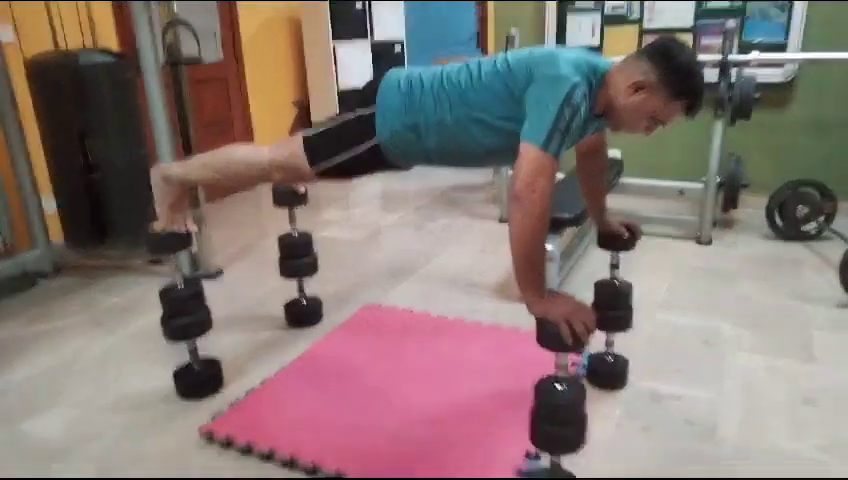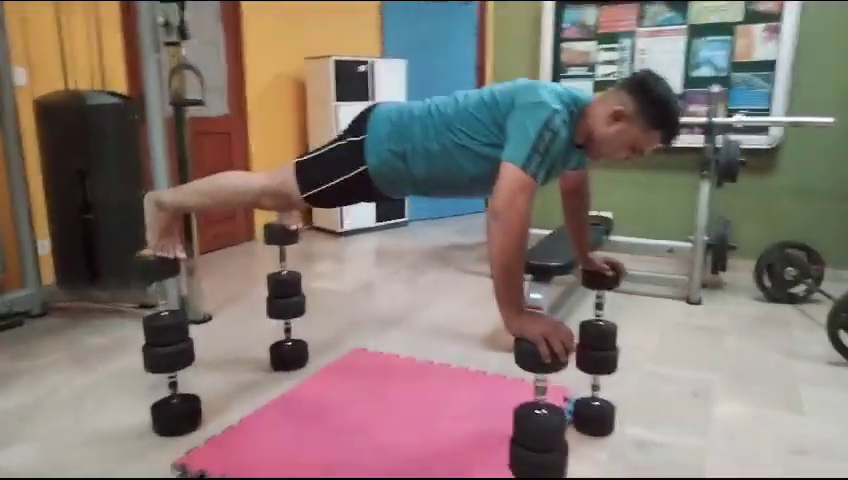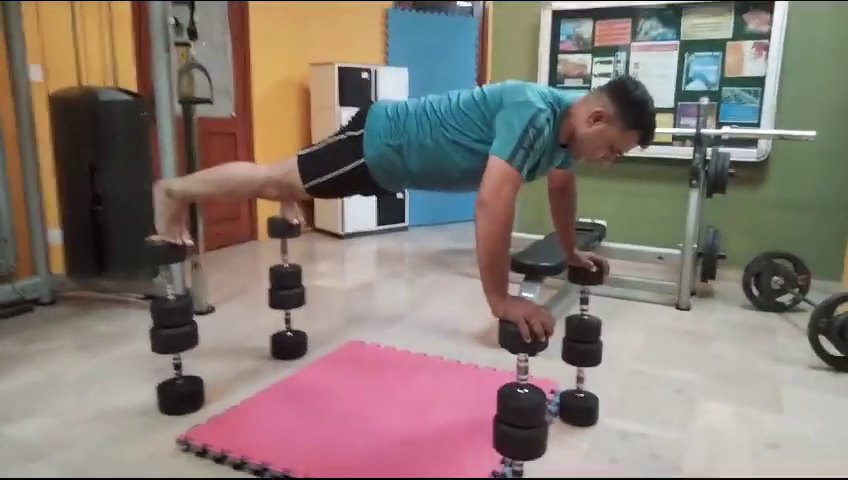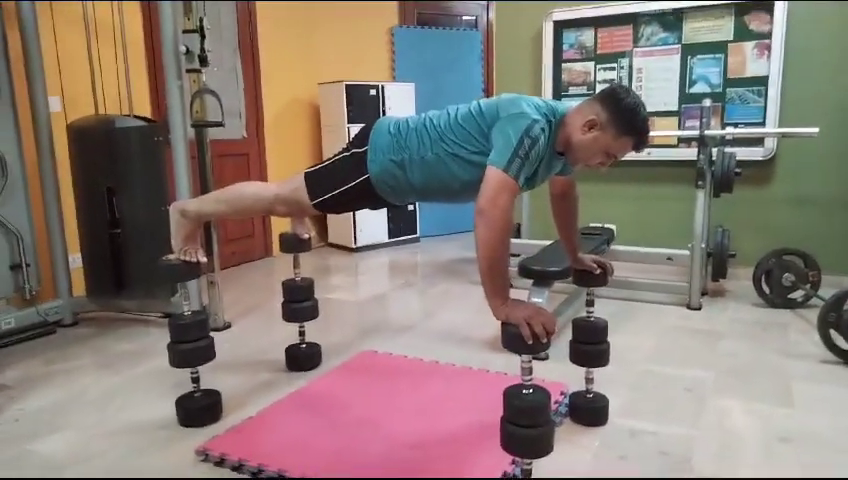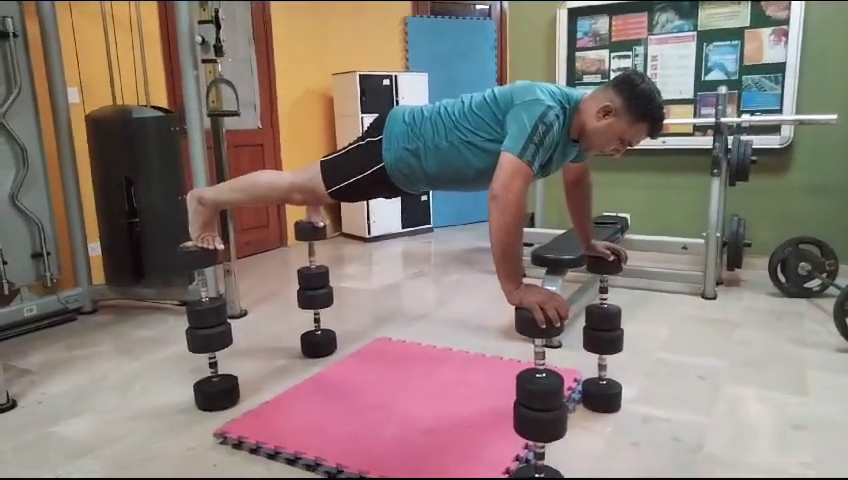
dt=0.5s
person 1, frame 1
left shoulder: (599, 82)
right shoulder: (567, 87)
left elbow: (589, 150)
right elbow: (529, 192)
left wrist: (600, 218)
right wrist: (536, 296)
left hip: (409, 117)
right hip: (395, 119)
right knee: (280, 162)
right ankle: (174, 175)
person 1, frame 2
left shoulder: (580, 121)
right shoulder: (547, 115)
left elbow: (574, 188)
right elbow: (507, 212)
left wrist: (584, 256)
right wrist: (515, 315)
left hip: (396, 156)
right hip: (384, 148)
right knee: (273, 189)
right ankle: (166, 202)
person 1, frame 3
left shoulder: (567, 123)
right shoulder: (534, 114)
left elbow: (561, 185)
right elbow: (493, 201)
left wrist: (571, 253)
right wrist: (500, 299)
left hip: (393, 155)
right hip: (381, 142)
right knee: (274, 178)
right ankle: (175, 191)
person 1, frame 4
left shoulder: (564, 134)
right shoulder: (530, 125)
left elbow: (563, 191)
right elbow: (491, 210)
left wrist: (575, 255)
right wrist: (502, 303)
left hip: (398, 167)
right hip: (384, 159)
right knee: (284, 197)
right ankle: (189, 210)
person 1, frame 5
left shoulder: (578, 121)
right shoulder: (544, 113)
left elbow: (576, 179)
right elbow: (504, 195)
left wrist: (588, 243)
right wrist: (515, 287)
left hip: (414, 156)
right hip: (398, 148)
right knee: (299, 185)
right ankle: (205, 198)
